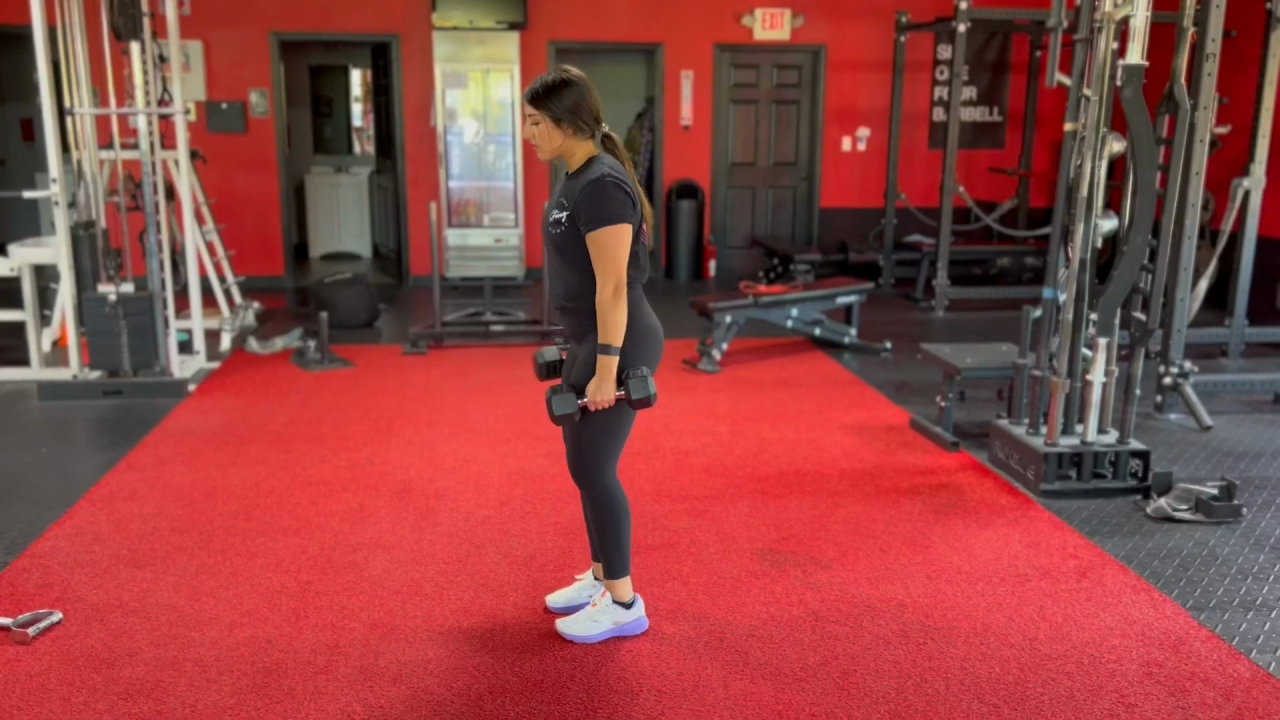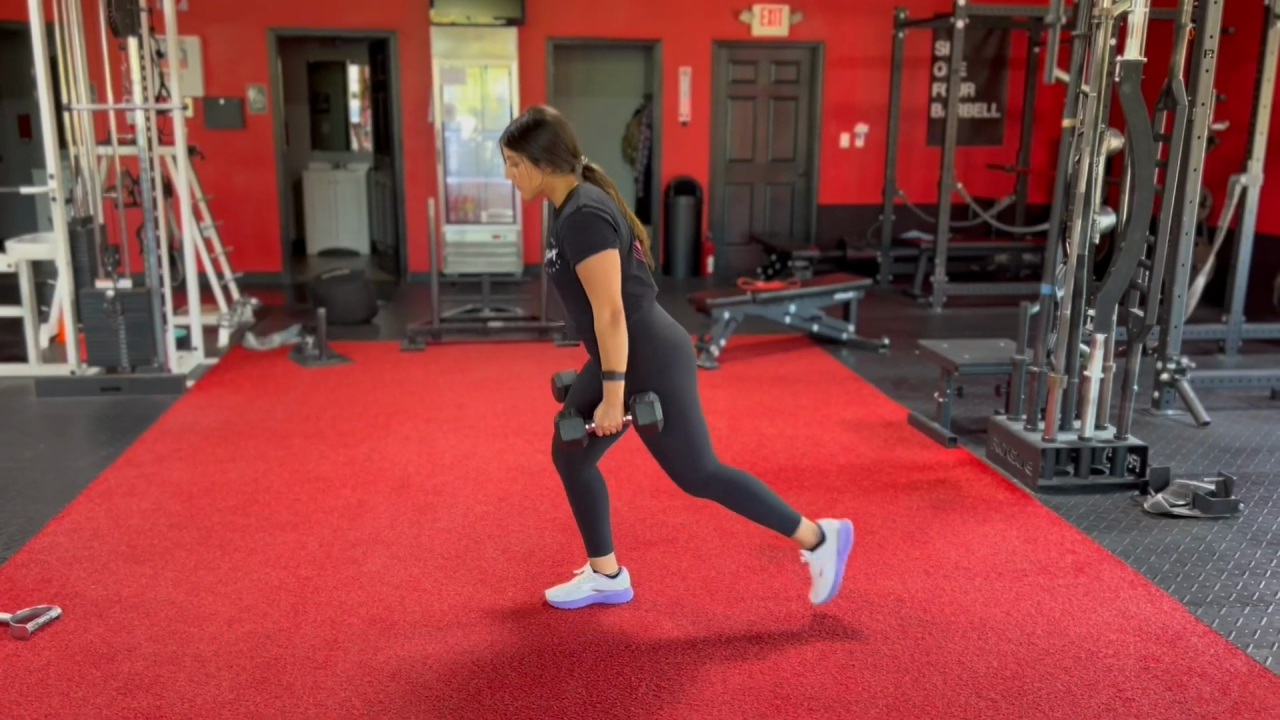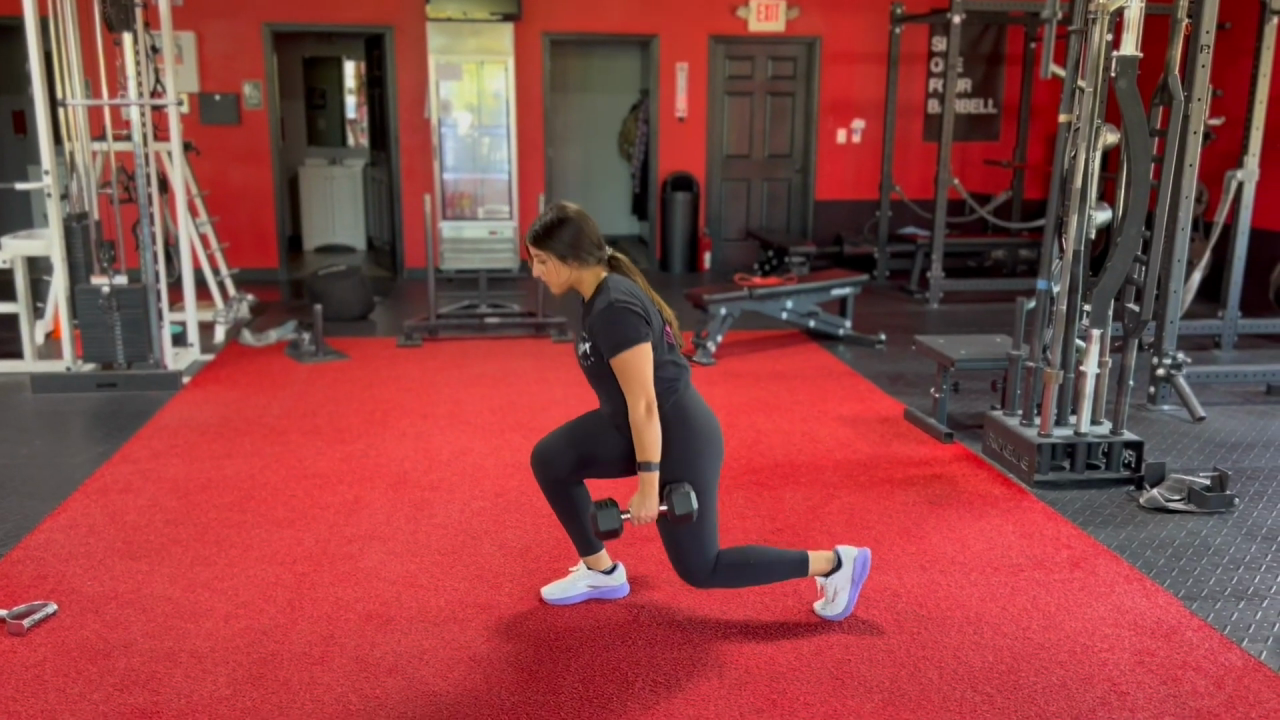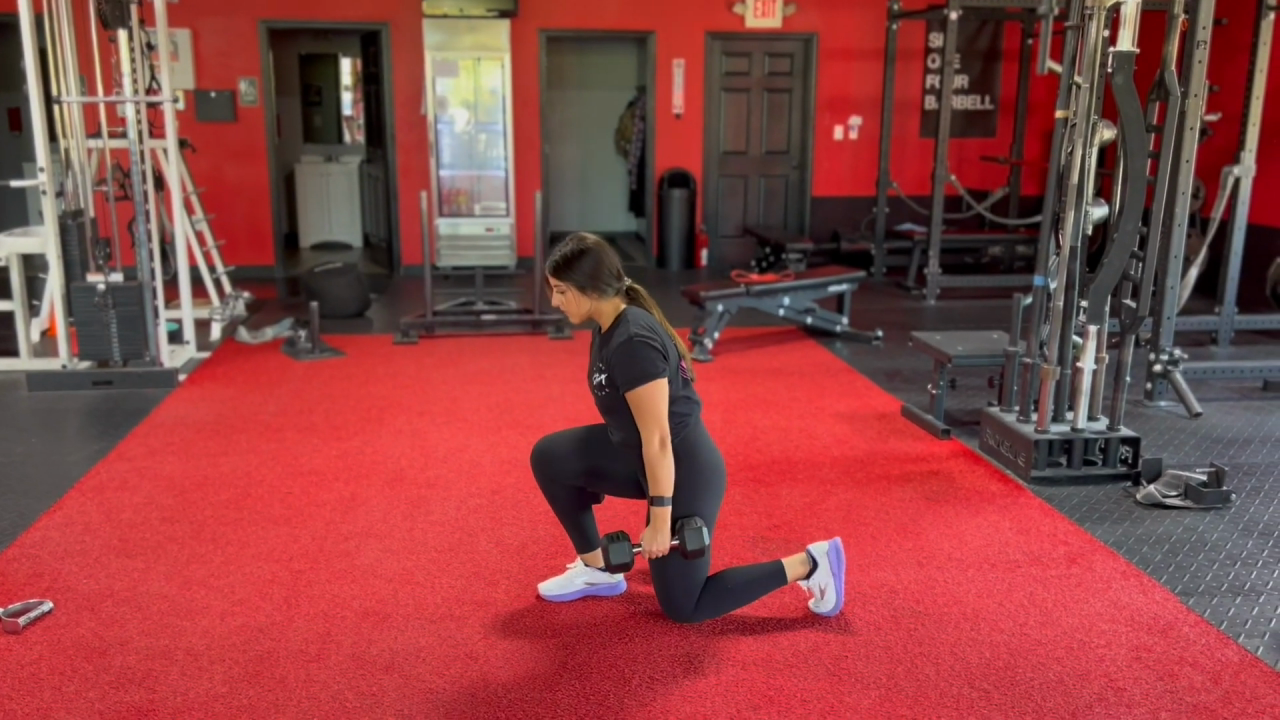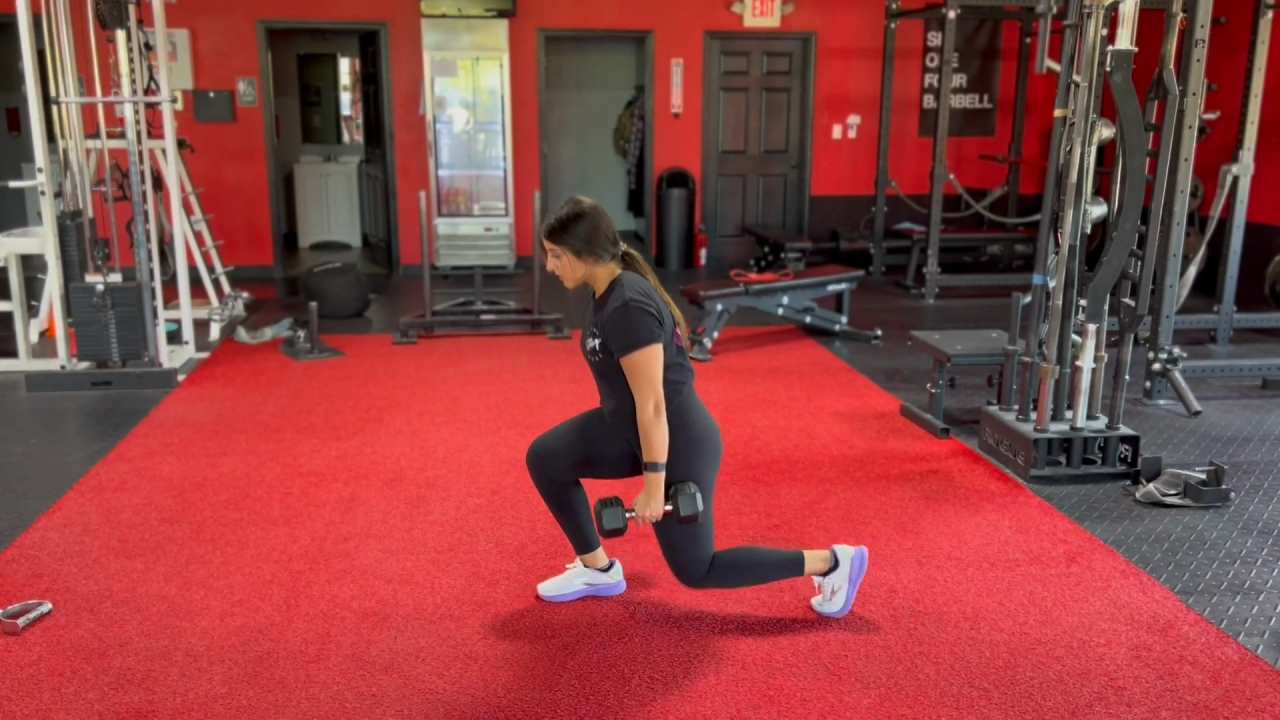
dt=0.4s
person 1, frame 1
left shoulder: (602, 184)
right shoulder: (579, 178)
left elbow: (614, 286)
left wrist: (606, 370)
left hip: (619, 343)
right hip: (592, 339)
left knee: (591, 469)
right knee: (586, 463)
left ankle: (623, 604)
right ankle: (603, 576)
person 1, frame 2
left shoulder: (584, 216)
right shoulder: (572, 207)
left elbow: (611, 313)
left wrist: (613, 396)
right wrist: (599, 374)
left hip: (653, 359)
right hip: (628, 353)
left knee: (695, 472)
right knee: (569, 452)
left ankle: (819, 538)
right ankle: (605, 574)
person 1, frame 3
left shoulder: (615, 309)
right shoulder: (601, 294)
left elbow: (644, 404)
left wrist: (648, 484)
right wrist: (619, 448)
left hip: (680, 437)
right hip: (650, 428)
left knee: (698, 568)
right knee: (550, 460)
left ankle: (835, 564)
right ankle: (601, 571)
person 1, frame 4
left shoulder: (633, 343)
right shoulder: (612, 326)
left elbow: (658, 439)
left wrist: (659, 519)
right wrist: (599, 472)
left hip: (684, 471)
right hip: (646, 457)
left knee: (683, 607)
right knee: (549, 458)
left ankle: (810, 563)
right ankle: (597, 568)
person 1, frame 5
left shoulder: (628, 308)
right shoulder: (608, 293)
left elbow: (652, 405)
left wrist: (654, 485)
right wrist: (611, 449)
left hip: (680, 442)
right hip: (638, 430)
left knee: (694, 569)
right knee: (545, 458)
left ankle: (832, 562)
right ankle: (598, 568)
